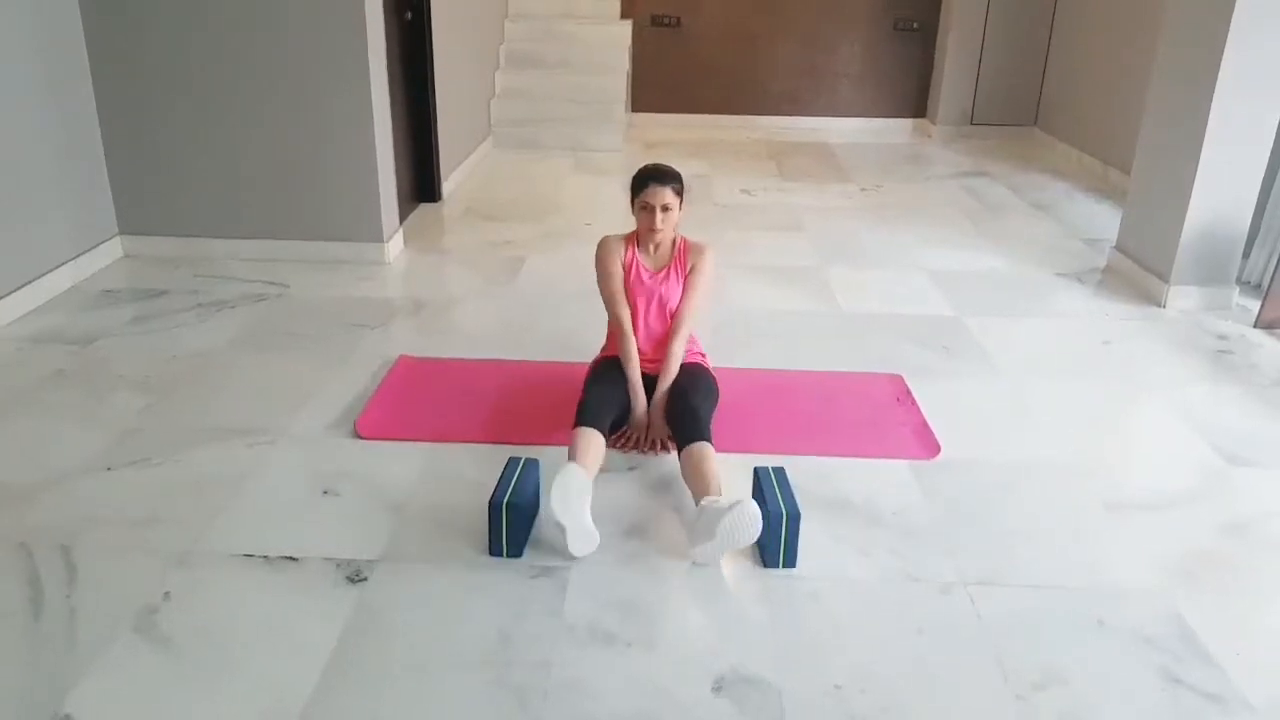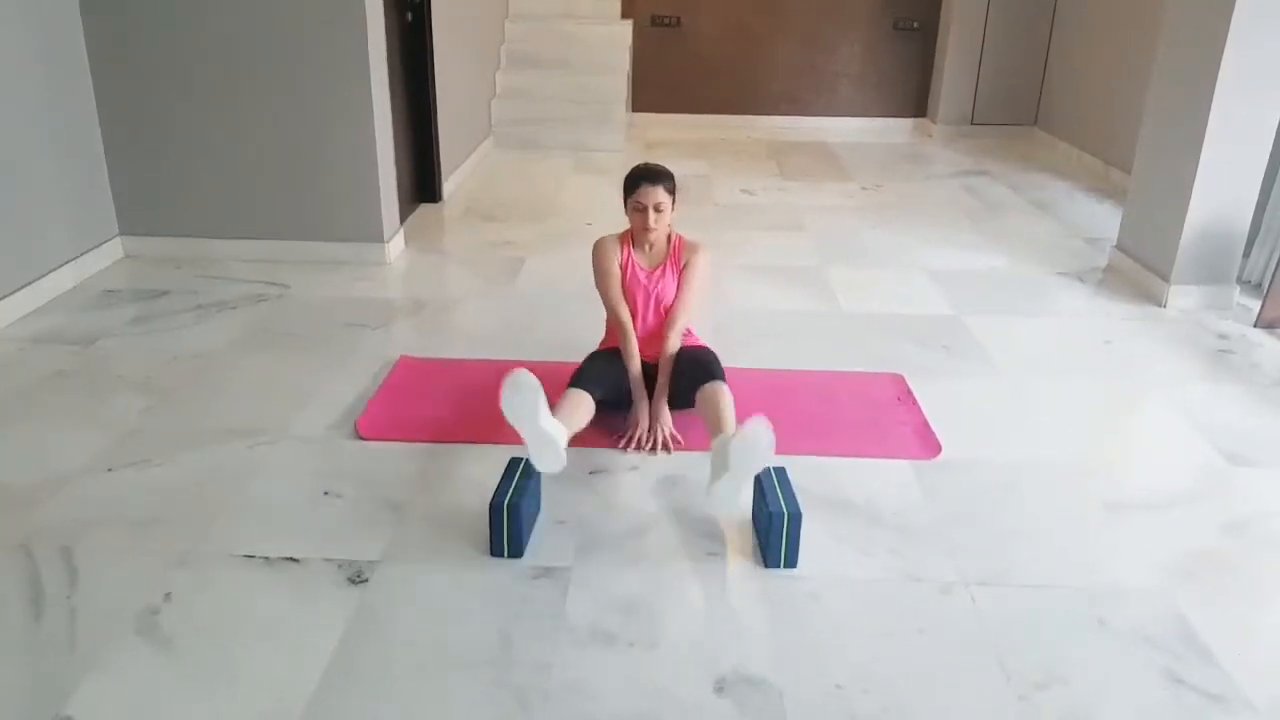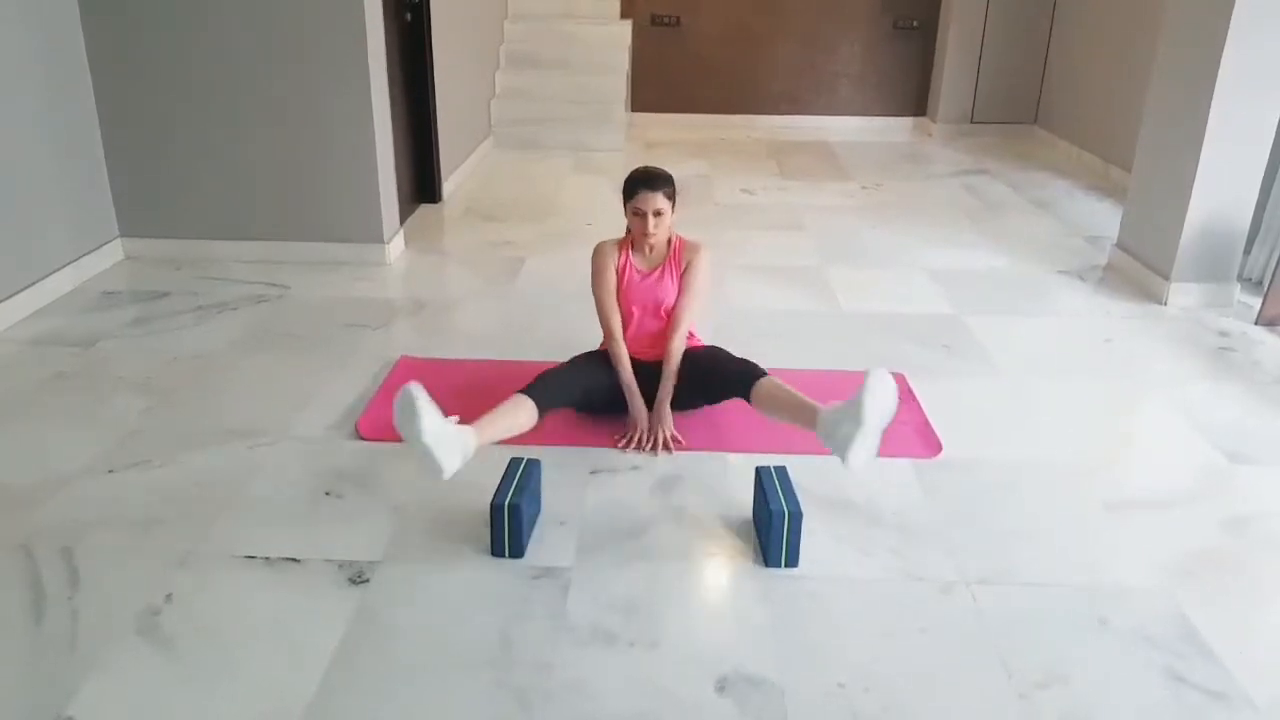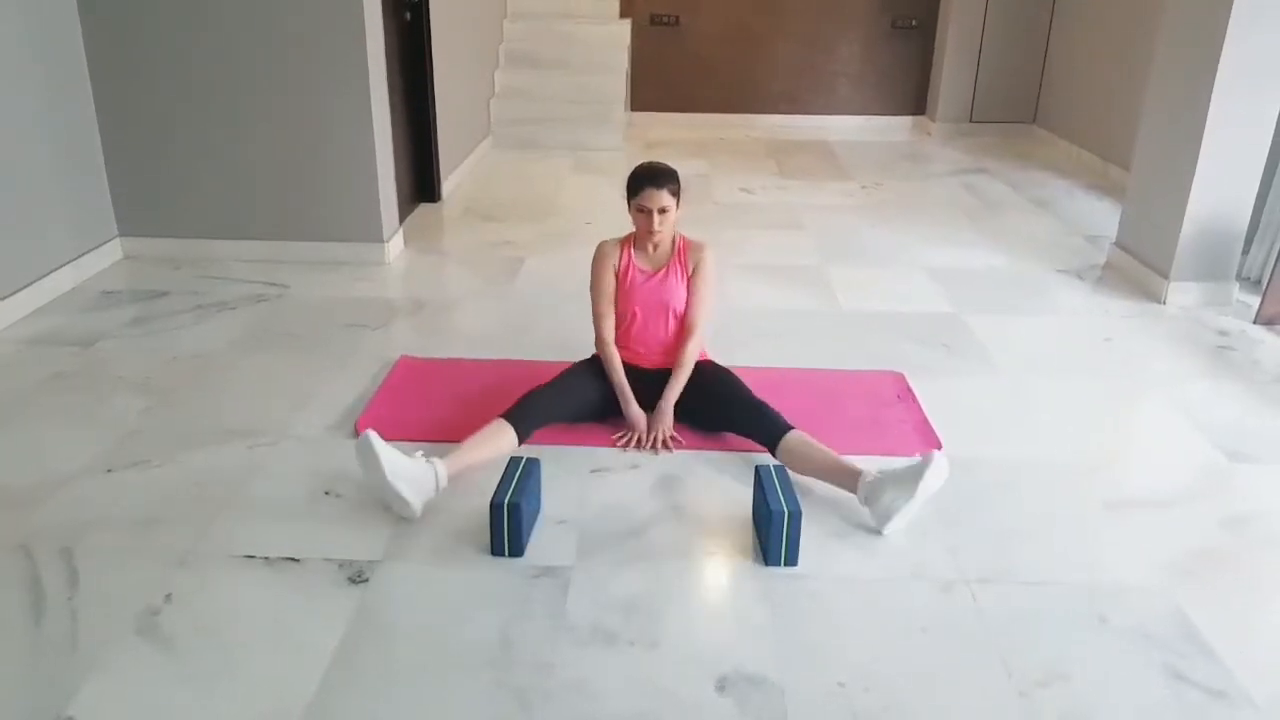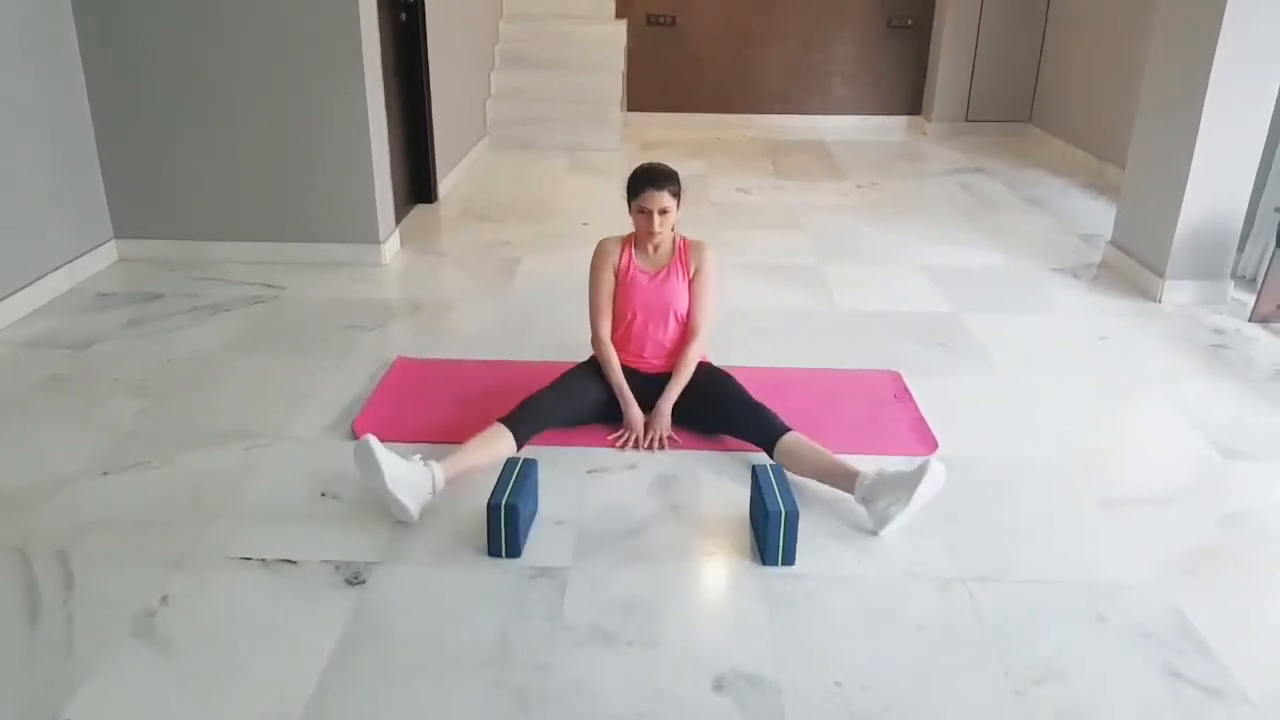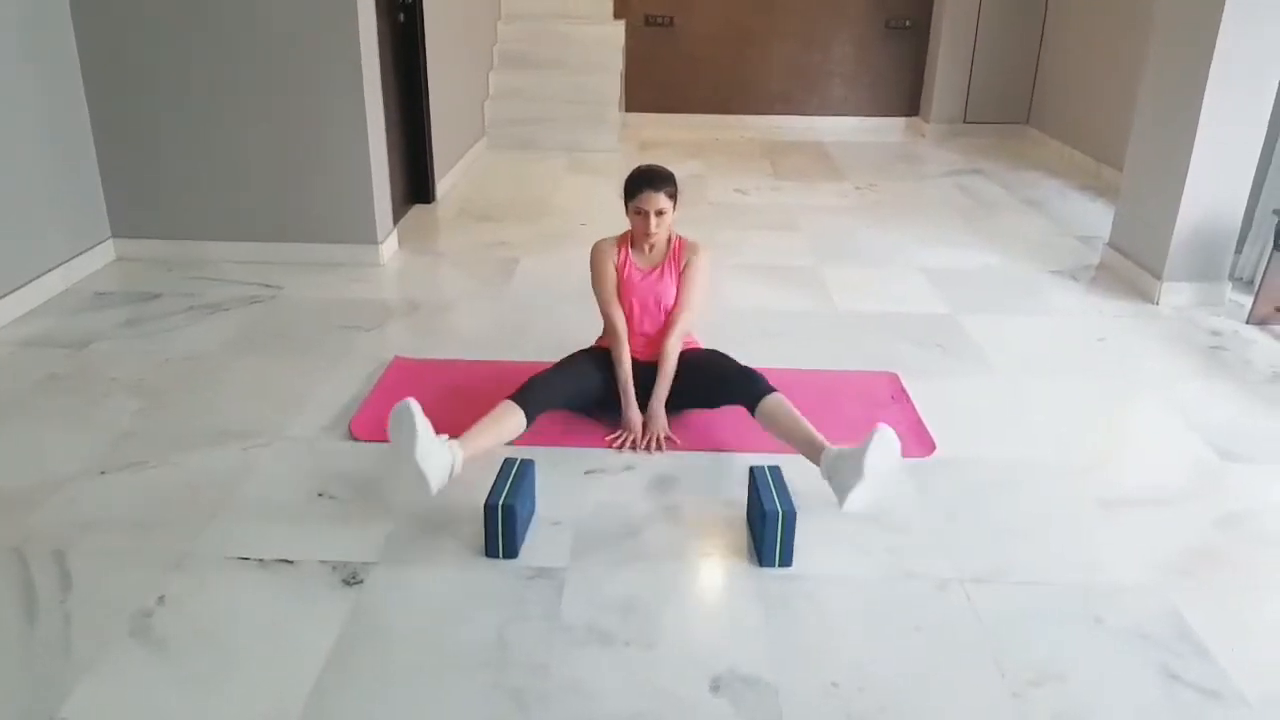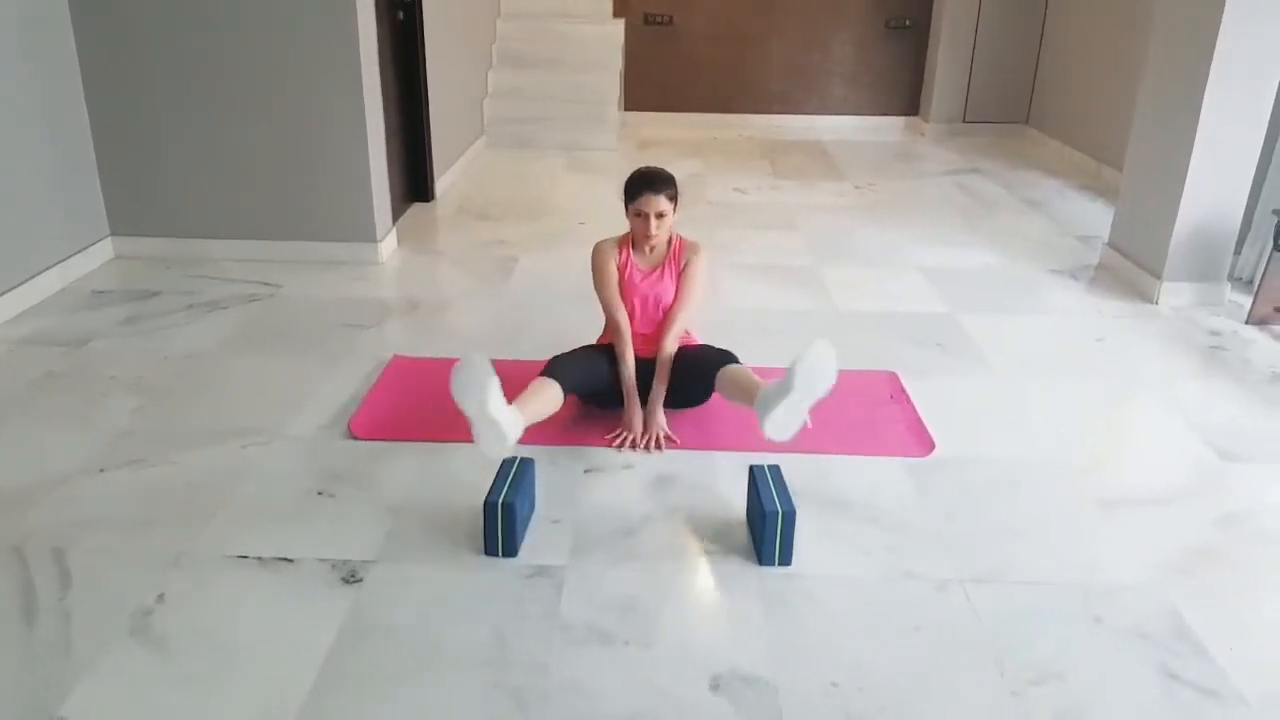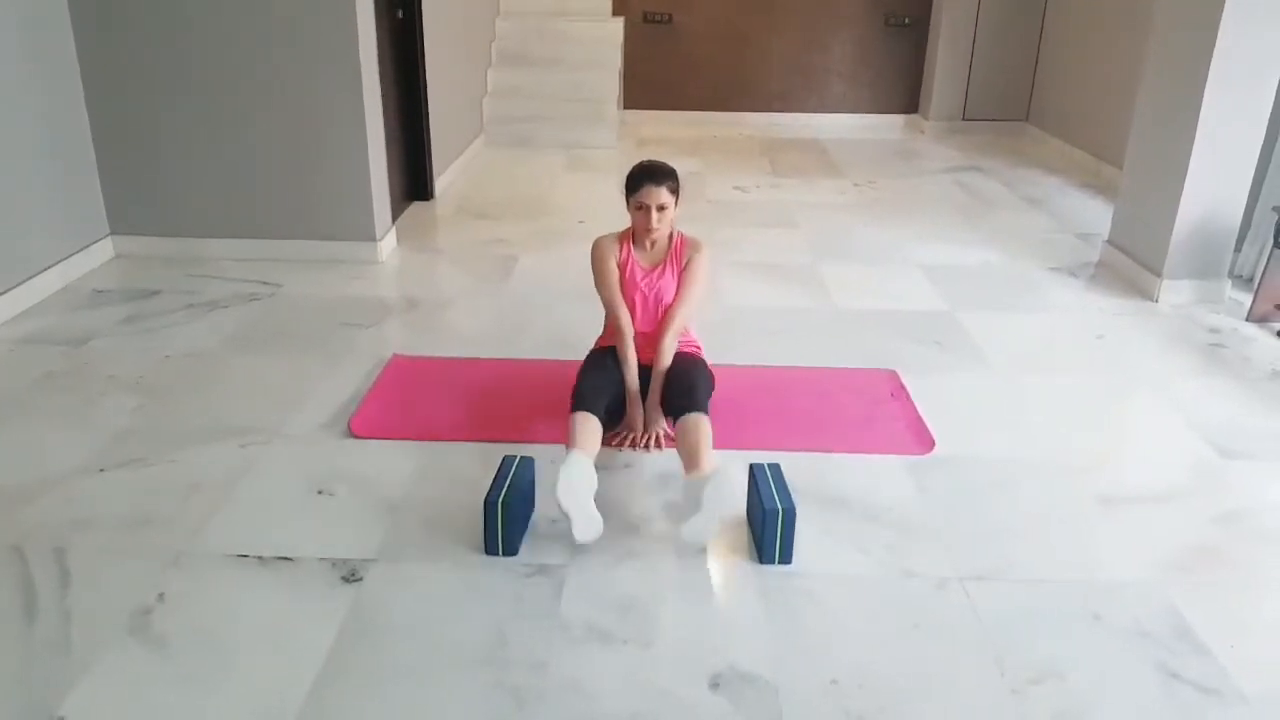
dt=0.2s
person 1, frame 1
left shoulder: (698, 256)
right shoulder: (613, 249)
left elbow: (681, 330)
right elbow: (622, 324)
left wrist: (658, 404)
right wrist: (639, 402)
left hip: (681, 365)
right hip: (625, 364)
left knee: (691, 416)
right knee: (593, 406)
left ankle: (710, 513)
right ankle: (577, 502)
person 1, frame 2
left shoulder: (693, 254)
right shoulder: (608, 249)
left elbow: (676, 327)
right elbow: (622, 321)
left wrist: (661, 403)
right wrist: (639, 398)
left hip: (674, 357)
right hip: (624, 359)
left knee: (704, 365)
right knee: (593, 374)
left ankle: (728, 449)
right ankle: (550, 436)
person 1, frame 3
left shoulder: (694, 256)
right shoulder: (607, 254)
left elbow: (678, 333)
right elbow: (614, 333)
left wrist: (662, 407)
right wrist: (637, 406)
left hip: (678, 367)
right hip: (623, 367)
left knee: (738, 372)
right knee: (556, 383)
left ankle: (836, 425)
right ankle: (456, 443)
person 1, frame 4
left shoulder: (698, 256)
right shoulder: (609, 255)
left elbow: (692, 336)
right elbow: (605, 335)
left wrist: (666, 407)
right wrist: (630, 406)
left hip: (681, 374)
right hip: (622, 371)
left knee: (757, 416)
right knee: (537, 404)
left ankle: (870, 488)
right ankle: (431, 475)
person 1, frame 5
left shoulder: (699, 257)
right shoulder: (609, 253)
left elbow: (697, 336)
right elbow: (600, 335)
left wrist: (666, 405)
right wrist: (627, 405)
left hip: (679, 375)
right hip: (620, 373)
left knee: (758, 420)
right knee: (536, 410)
left ankle: (868, 489)
right ankle: (429, 480)
person 1, frame 6
left shoulder: (693, 255)
right shoulder: (606, 253)
left elbow: (677, 331)
right elbow: (616, 329)
left wrist: (658, 405)
right wrist: (629, 406)
left hip: (675, 364)
right hip: (617, 363)
left knee: (747, 382)
right knee: (541, 388)
left ankle: (835, 463)
right ankle: (446, 457)
person 1, frame 7
left shoulder: (693, 255)
right shoulder: (606, 252)
left elbow: (673, 329)
right elbow: (621, 328)
left wrist: (656, 406)
right wrist: (632, 406)
left hip: (672, 364)
right hip: (619, 363)
left knee: (721, 362)
right knee: (561, 367)
left ankle: (775, 403)
right ankle: (503, 423)
person 1, frame 8
left shoulder: (693, 251)
right shoulder: (607, 247)
left elbow: (671, 328)
right elbow: (623, 325)
left wrist: (652, 405)
right wrist: (634, 400)
left hip: (676, 358)
right hip: (619, 357)
left knee: (691, 385)
right knee: (590, 386)
left ankle: (703, 487)
right ankle: (579, 487)
